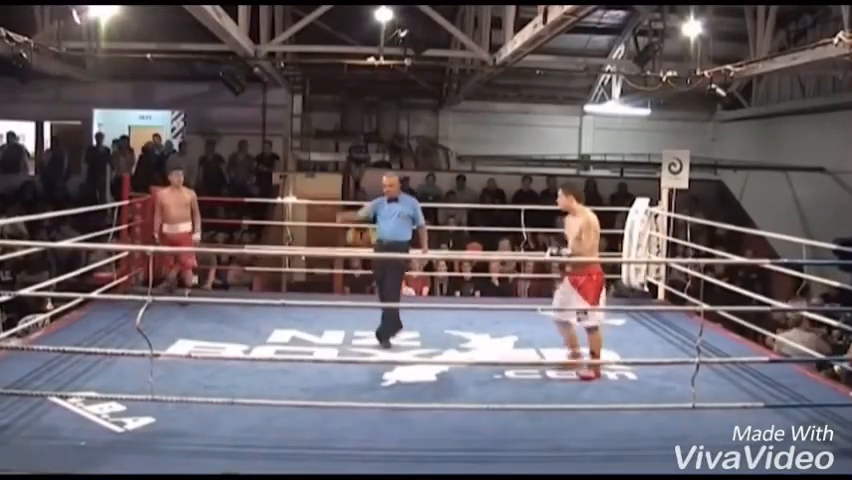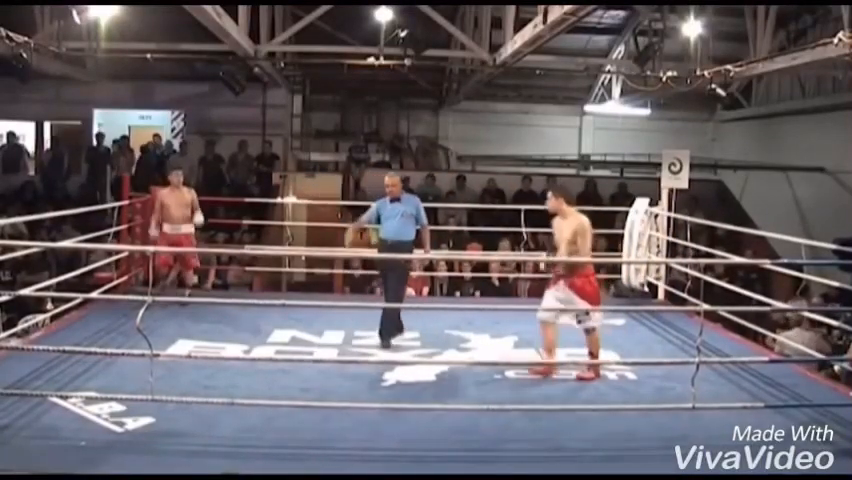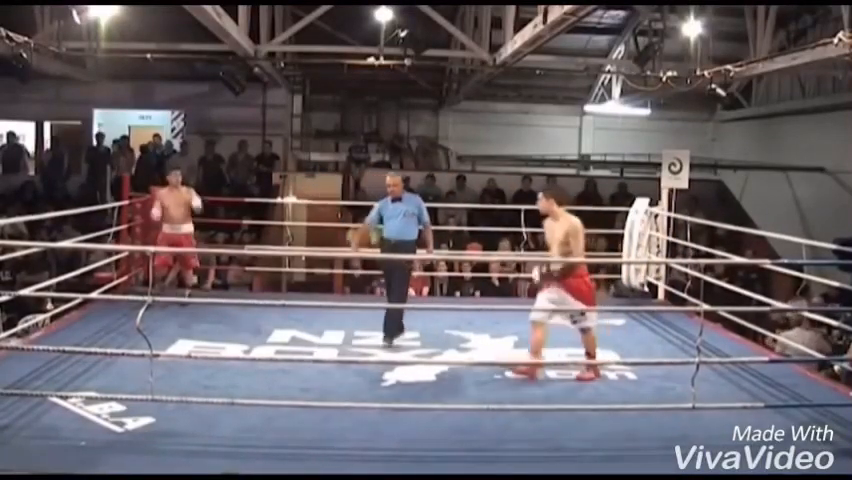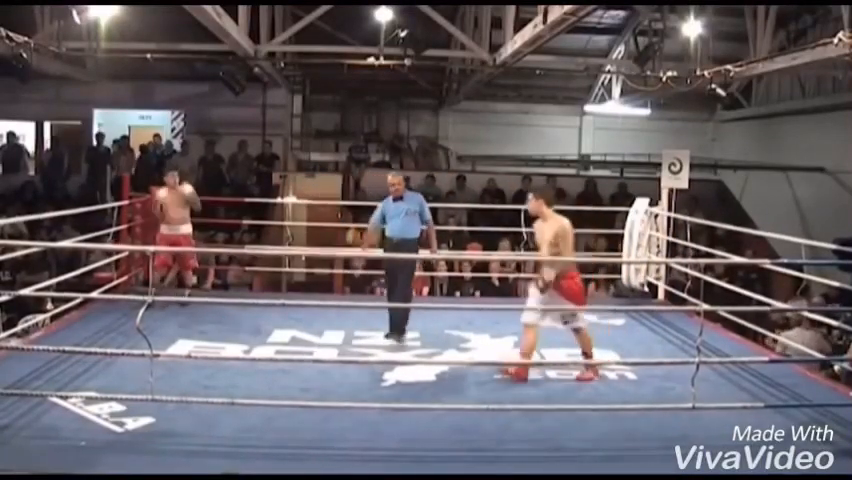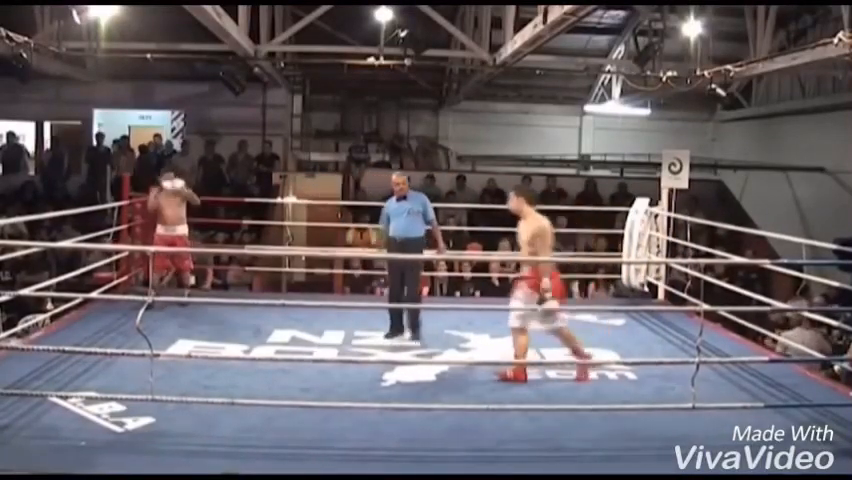
dt=0.1s
person 1, frame 1
left shoulder: (589, 219)
right shoulder: (569, 219)
left elbow: (587, 251)
left wrist: (562, 252)
left hip: (588, 274)
right hip: (572, 273)
left knee: (590, 322)
right knee: (561, 317)
left ankle: (594, 366)
right ankle: (574, 354)
person 1, frame 2
left shoulder: (581, 222)
right shoulder: (556, 222)
left elbow: (584, 255)
left wrist: (558, 262)
right wrist: (554, 265)
left hip: (582, 277)
right hip: (562, 278)
left knee: (588, 325)
right knee: (546, 318)
left ankle: (594, 366)
right ankle: (548, 364)
person 1, frame 3
left shoulder: (573, 224)
right shoulder: (548, 223)
left elbow: (578, 257)
left wrist: (555, 269)
right wrist: (546, 271)
left hip: (575, 278)
right hip: (554, 280)
left knee: (584, 325)
right knee: (537, 319)
left ankle: (593, 367)
right ankle: (532, 365)
person 1, frame 4
left shoulder: (562, 225)
right shoulder: (538, 224)
left elbow: (568, 258)
left wrist: (553, 277)
right wrist: (543, 276)
left hip: (565, 280)
right hip: (545, 279)
left knee: (576, 326)
right knee: (528, 321)
left ankle: (591, 366)
right ankle: (521, 369)
person 1, frame 5
left shoulder: (540, 224)
right shoulder: (522, 223)
left elbow: (546, 257)
left wrist: (546, 286)
left hip: (544, 280)
right hip: (526, 279)
left knee: (556, 326)
right knee: (517, 325)
left ankle: (583, 359)
right ankle: (519, 370)
person 2, frame 1
left shoulder: (411, 203)
right shoulder: (379, 203)
left elbow: (421, 226)
right elbow: (361, 214)
left wrist: (424, 247)
right wrist: (345, 217)
left hip: (399, 250)
right hip: (380, 248)
left knee: (392, 293)
right knee: (383, 292)
left ankle: (384, 334)
right ankle: (394, 324)
person 2, frame 2
left shoulder: (413, 202)
right shoulder: (380, 204)
left elbow: (423, 225)
right elbow: (365, 220)
left wrist: (426, 246)
right wrist: (352, 229)
left hip: (403, 248)
right hip: (385, 248)
left knee: (395, 291)
right knee: (388, 290)
left ankle: (386, 333)
right ankle: (396, 326)
person 2, frame 3
left shoulder: (415, 201)
right shoulder: (382, 204)
left elbow: (426, 224)
right elbow: (368, 223)
left wrist: (430, 246)
right wrist: (357, 238)
left hip: (406, 248)
right hip: (387, 247)
left knee: (399, 291)
right knee: (391, 291)
left ankle: (390, 331)
right ankle: (396, 326)
person 2, frame 4
left shoulder: (417, 199)
right shoulder: (385, 204)
left elbow: (428, 222)
right elbow: (373, 226)
left wrist: (433, 243)
right wrist: (366, 245)
left hip: (409, 246)
right hip: (390, 246)
left knee: (404, 288)
right knee: (392, 288)
left ankle: (399, 329)
right ankle: (395, 325)
person 2, frame 5
left shoulder: (420, 199)
right shoulder: (389, 204)
left elbow: (432, 221)
right elbow: (384, 227)
left wrist: (440, 242)
left hip: (413, 245)
right hip: (394, 246)
left knee: (413, 288)
right knee: (394, 289)
left ankle: (414, 327)
right ankle: (396, 326)
person 3, frame 1
left shoulder: (190, 194)
right shoulder: (161, 194)
left elbow: (196, 213)
right elbow: (158, 215)
left wrist: (197, 229)
right wrist: (156, 233)
left hip: (185, 232)
right hip: (167, 232)
left knee: (186, 264)
right knee: (167, 264)
left ankle: (187, 293)
right ankle: (169, 286)
person 3, frame 2
left shoulder: (190, 193)
right shoulder: (161, 194)
left elbow: (197, 209)
right elbow: (156, 213)
left wrist: (198, 215)
right wrist: (153, 227)
left hip: (186, 232)
right hip: (167, 232)
left knee: (188, 265)
right knee: (162, 263)
left ankle: (187, 293)
right ankle: (164, 285)
person 3, frame 3
left shoulder: (189, 192)
right shoulder: (160, 194)
left elbow: (197, 208)
right elbow: (155, 212)
left wrist: (197, 207)
right wrist: (155, 215)
left hip: (185, 232)
right hip: (167, 232)
left knee: (187, 265)
right knee: (160, 264)
person 3, frame 4
left shoulder: (186, 191)
right shoulder: (160, 193)
left elbow: (198, 207)
right elbow: (156, 213)
left wrist: (192, 196)
right wrist: (157, 201)
left hip: (184, 232)
right hip: (165, 232)
left knee: (187, 265)
right knee: (159, 264)
left ankle: (187, 294)
person 3, frame 5
left shoulder: (181, 190)
right shoulder: (156, 192)
left elbow: (197, 202)
right elbow: (150, 207)
left wrist: (185, 190)
right wrist: (158, 190)
left hip: (180, 233)
right hip: (162, 233)
left knee: (184, 266)
right knee: (158, 266)
left ankle: (186, 294)
